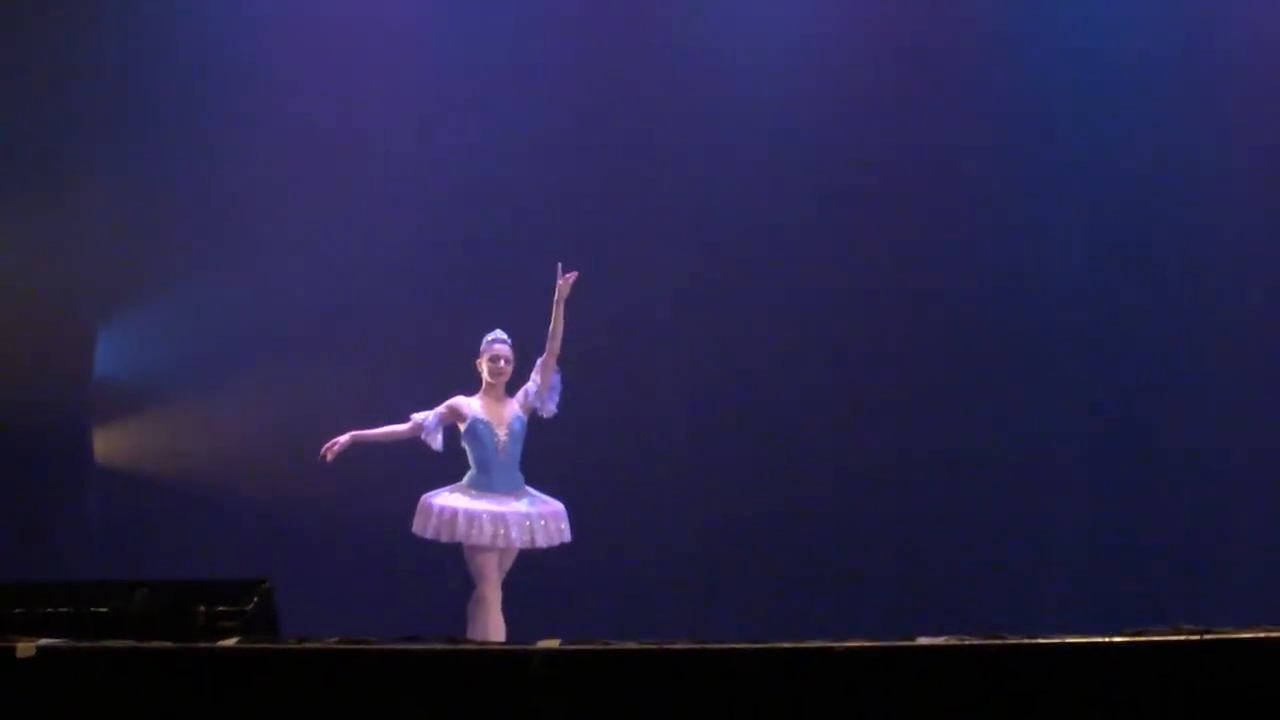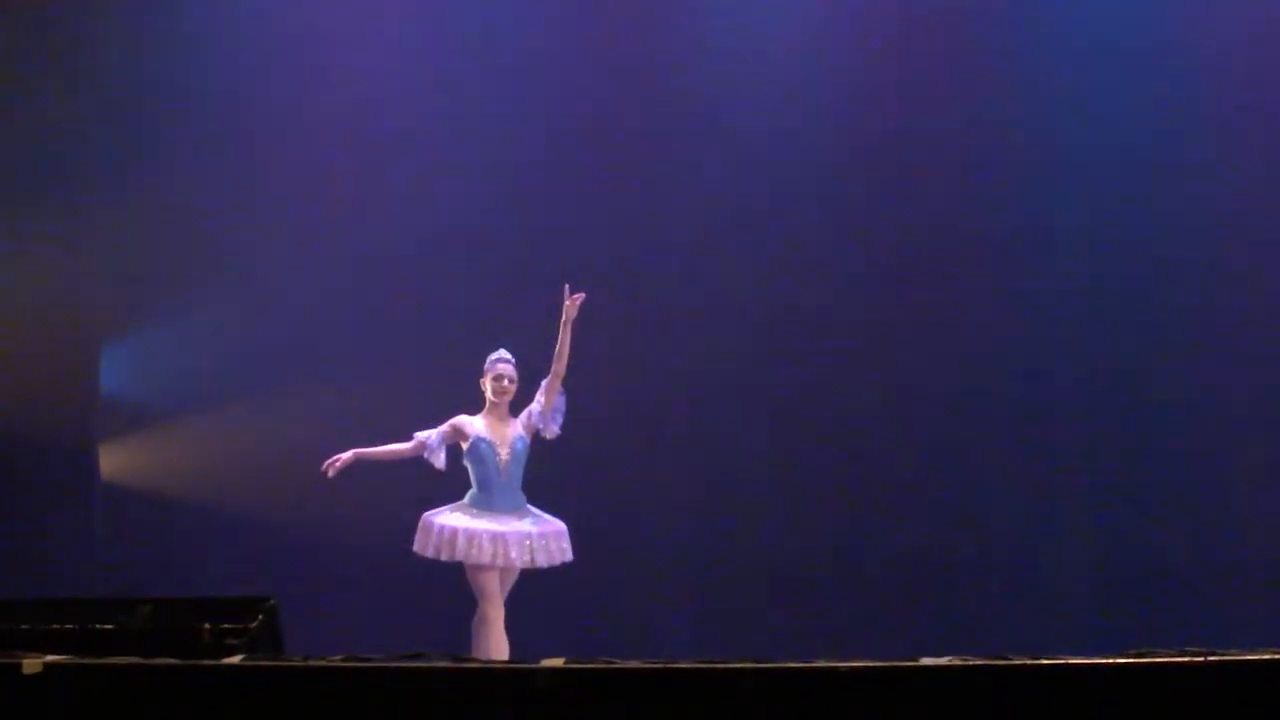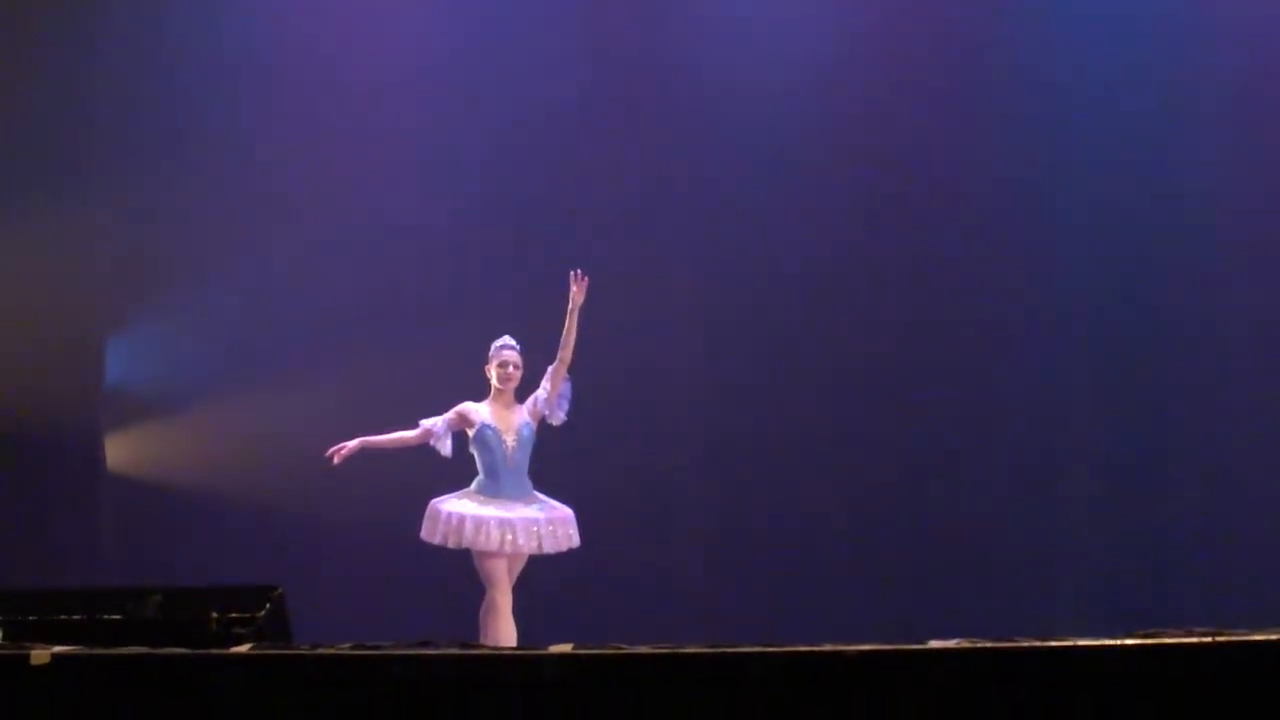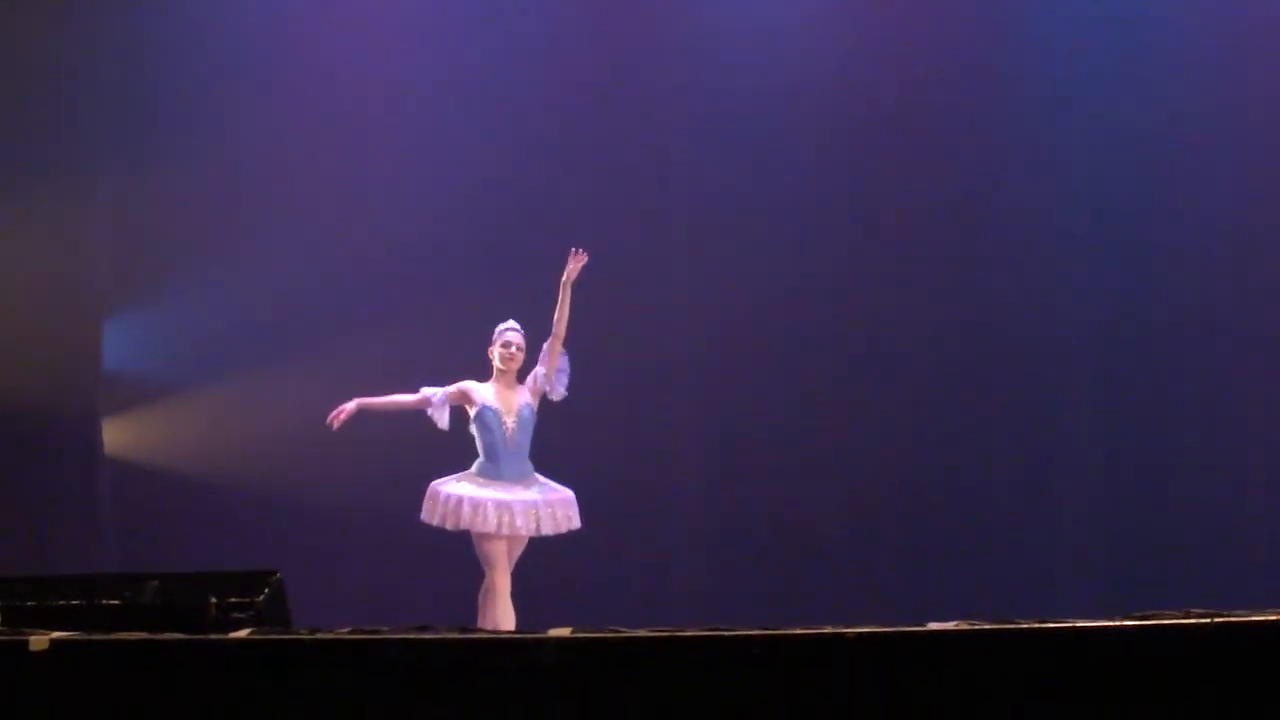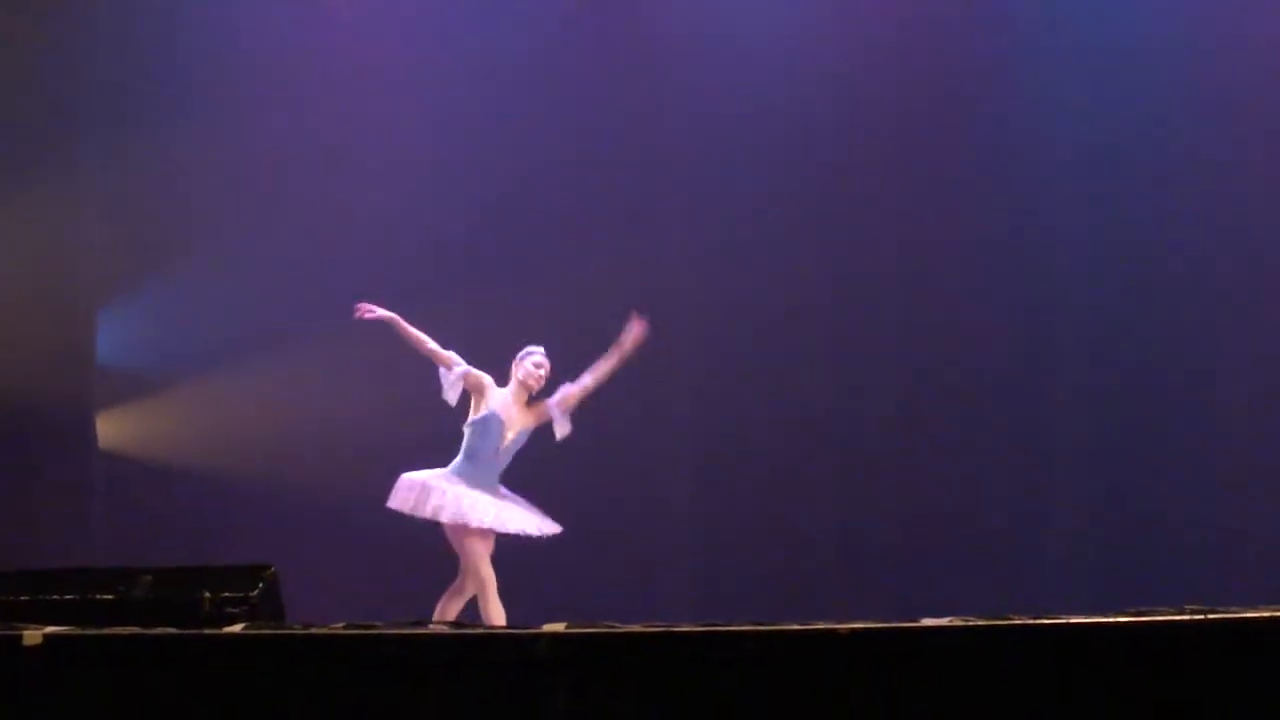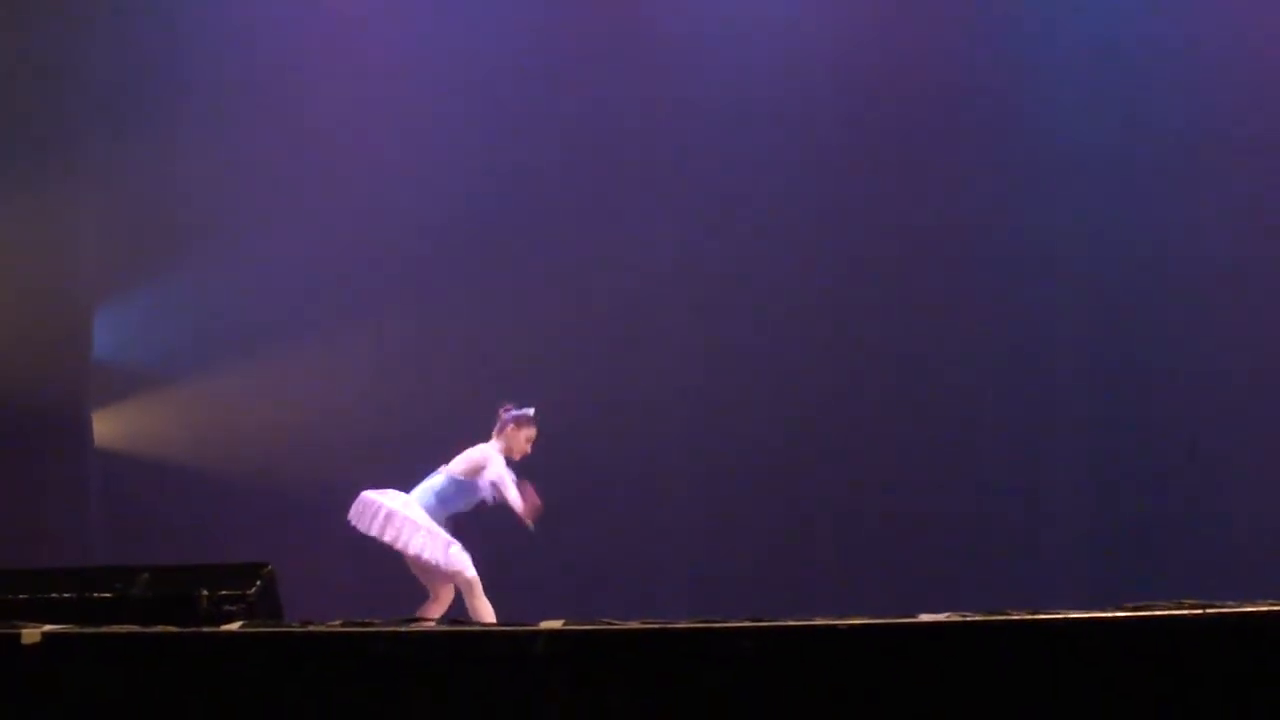
dt=0.5s
person 1, frame 1
left shoulder: (522, 404)
right shoulder: (462, 406)
left elbow: (551, 355)
right elbow: (407, 429)
left wrist: (559, 301)
right wrist: (354, 436)
left hip: (514, 505)
right hip: (476, 503)
left knee: (487, 590)
right knee: (488, 591)
left ankle: (476, 641)
person 1, frame 2
left shoulder: (525, 424)
right shoulder: (464, 425)
left elbow: (556, 376)
right elbow: (410, 447)
left wrist: (566, 323)
right wrist: (356, 454)
left hip: (515, 524)
right hip: (478, 522)
left knee: (490, 609)
right knee: (492, 610)
left ankle: (481, 663)
person 1, frame 3
left shoulder: (532, 410)
right shoulder: (470, 412)
left elbow: (562, 362)
right elbow: (416, 435)
left wrist: (574, 309)
right wrist: (362, 442)
left hip: (523, 511)
right hip: (484, 510)
left knee: (498, 596)
right knee: (500, 596)
person 1, frame 4
left shoulder: (533, 390)
right shoulder: (472, 391)
left elbow: (557, 339)
right elbow: (414, 399)
left wrist: (566, 285)
right wrist: (359, 402)
left hip: (524, 494)
right hip: (485, 492)
left knee: (497, 578)
right knee: (498, 581)
person 1, frame 5
left shoulder: (535, 415)
right shoulder: (486, 389)
left elbow: (585, 384)
right elbow: (441, 355)
left wrist: (622, 347)
right wrist: (394, 319)
left hip: (487, 498)
right hip: (455, 491)
left knee: (469, 582)
right knee: (485, 581)
person 1, frame 6
left shoulder: (482, 454)
right shoulder: (493, 458)
right elbow: (503, 481)
right wrist: (521, 506)
left hip: (418, 522)
right hip: (415, 522)
left knee: (442, 595)
right knee: (472, 585)
